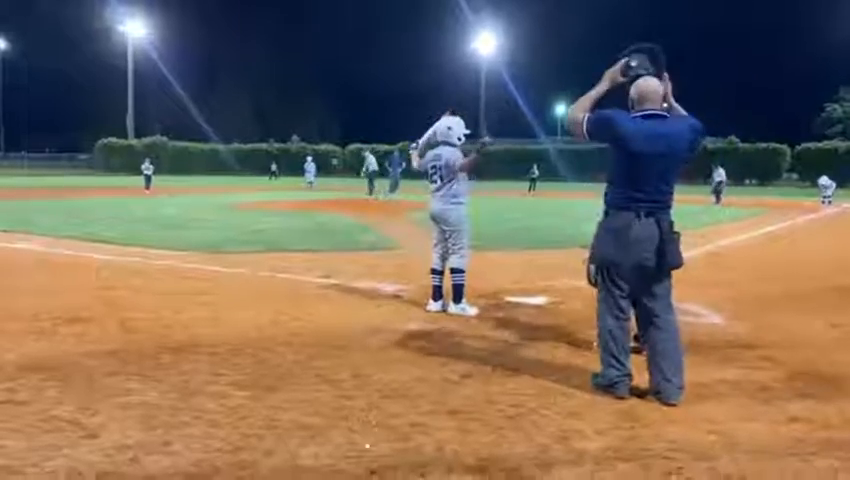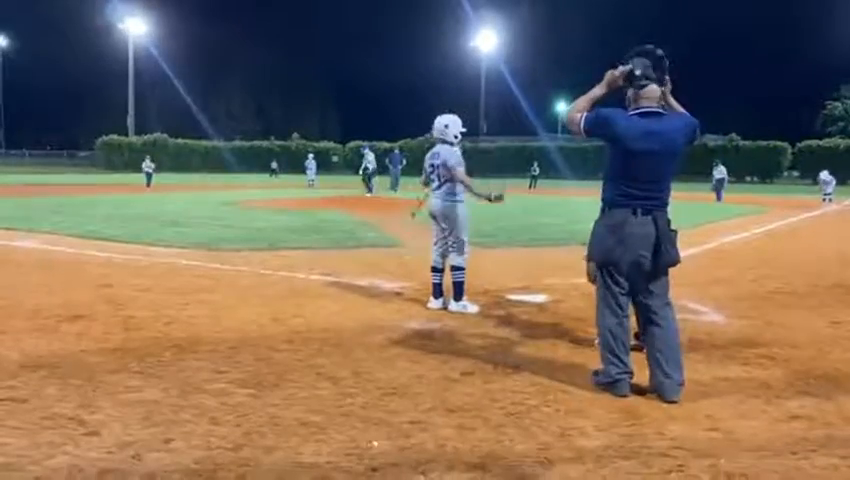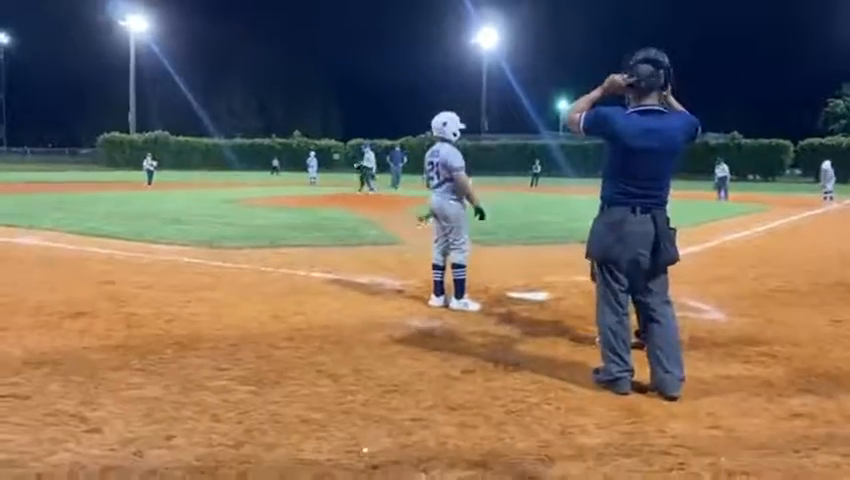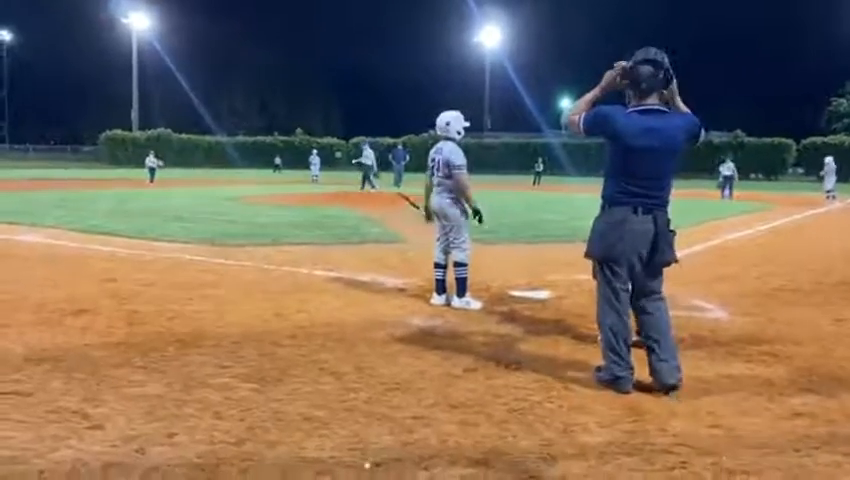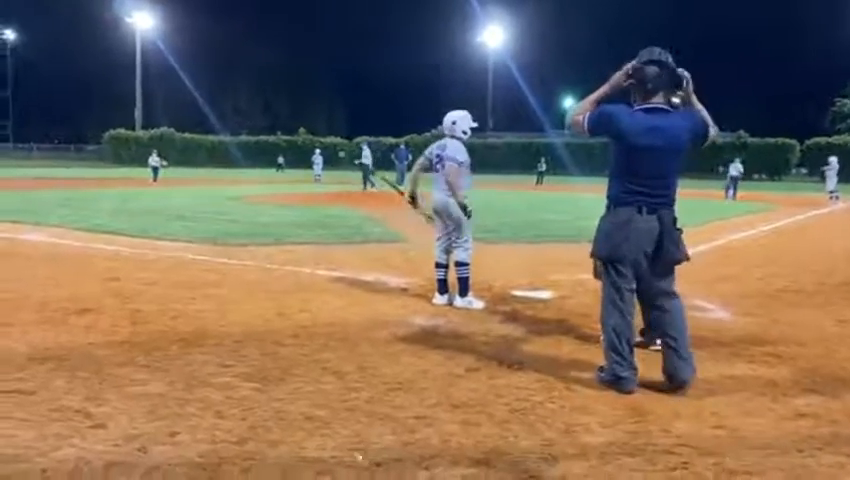
dt=0.3s
person 1, frame 1
left shoulder: (618, 123)
right shoulder: (684, 130)
left elbow: (574, 117)
left wrist: (605, 84)
right wrist: (671, 100)
left hip: (620, 227)
right hip: (659, 229)
left knee: (614, 306)
right knee: (659, 308)
left ankle: (616, 379)
right ankle: (669, 385)
person 1, frame 2
left shoulder: (615, 122)
right shoulder: (679, 128)
left elbow: (572, 117)
left wrist: (603, 86)
right wrist: (668, 98)
left hip: (617, 225)
right hip: (656, 227)
left knee: (614, 303)
right knee: (658, 305)
left ankle: (617, 377)
right ankle: (669, 382)
person 1, frame 3
left shoulder: (614, 119)
right shoulder: (679, 125)
left elbow: (571, 118)
left wrist: (603, 90)
right wrist: (668, 98)
left hip: (616, 223)
right hip: (655, 225)
left knee: (613, 301)
right knee: (657, 303)
left ankle: (618, 374)
right ankle: (669, 380)
person 1, frame 4
left shoulder: (614, 118)
right shoulder: (680, 126)
left elbow: (570, 118)
right elbow: (696, 130)
left wrist: (602, 88)
right wrist: (675, 99)
left hip: (617, 223)
right hip: (656, 224)
left knee: (614, 301)
right knee: (652, 299)
left ankle: (619, 373)
right ankle: (666, 371)
person 1, frame 5
left shoulder: (618, 117)
right shoulder: (685, 123)
left elbow: (575, 119)
right elbow: (711, 130)
left wrist: (609, 86)
right wrist: (690, 97)
left hip: (622, 223)
right hip: (662, 225)
left knee: (618, 301)
right knee: (666, 300)
left ankle: (621, 373)
right ankle: (681, 370)
person 2, frame 1
left shoulder: (432, 154)
right shoulder: (452, 153)
left elbow: (416, 166)
right elbow: (462, 166)
left wrist: (415, 151)
right wrist: (477, 153)
left hip: (436, 206)
right hip: (453, 207)
left knee: (439, 251)
right knee: (458, 253)
left ankle: (436, 300)
right ankle: (457, 303)
person 2, frame 2
left shoulder: (430, 154)
right shoulder: (452, 153)
left elbow: (425, 182)
right elbow: (462, 179)
right wrist: (485, 196)
left hip: (435, 203)
right hip: (451, 205)
left knee: (439, 249)
right knee: (458, 250)
left ankle: (436, 297)
right ankle: (458, 301)
person 2, frame 3
left shoulder: (430, 152)
right shoulder: (451, 152)
right elbow: (462, 183)
right wrist: (477, 204)
left hip: (435, 202)
right hip: (451, 203)
left knee: (440, 247)
right knee: (459, 248)
left ankle: (437, 295)
right ankle: (459, 299)
person 2, frame 4
left shoulder: (435, 150)
right shoulder: (453, 150)
left elbow: (429, 180)
right elbow: (461, 182)
left wrist: (427, 205)
right wrist: (473, 206)
left hip: (437, 201)
right hip: (452, 203)
left knee: (442, 246)
right knee: (460, 247)
left ankle: (439, 294)
right ankle: (461, 297)
person 2, frame 5
left shoulder: (436, 146)
right shoulder: (457, 147)
left elbow: (417, 167)
right elbow: (452, 175)
left wrist: (413, 192)
right wrist: (461, 201)
left hip: (438, 199)
right hip: (451, 201)
left knee: (443, 244)
right knee: (462, 245)
left ankle: (442, 293)
right ankle: (463, 296)
